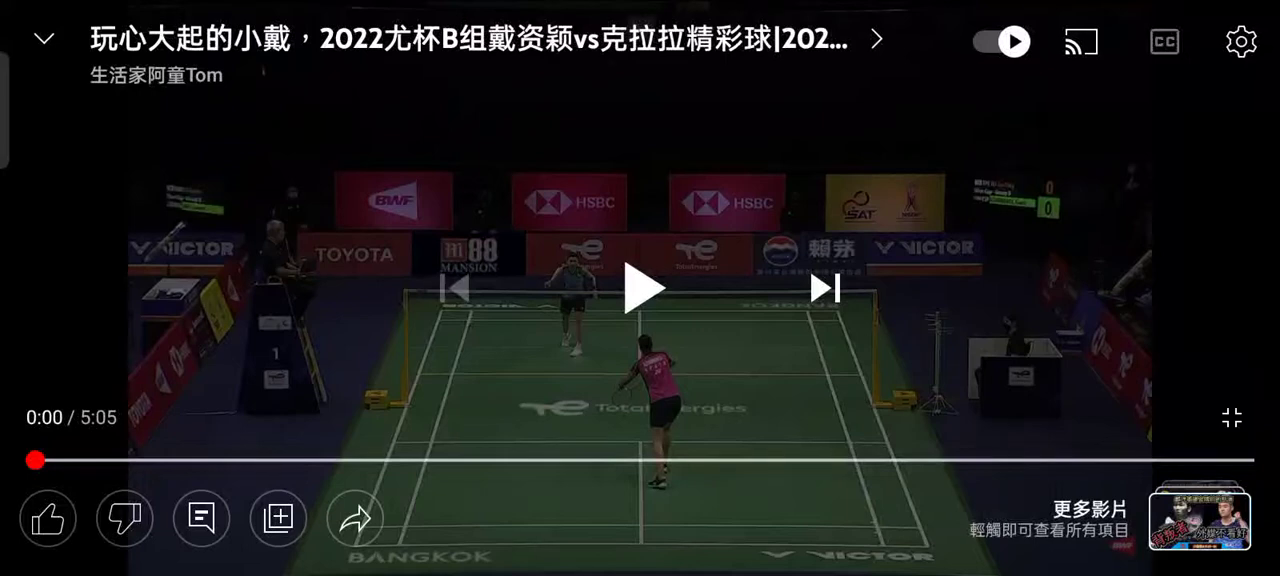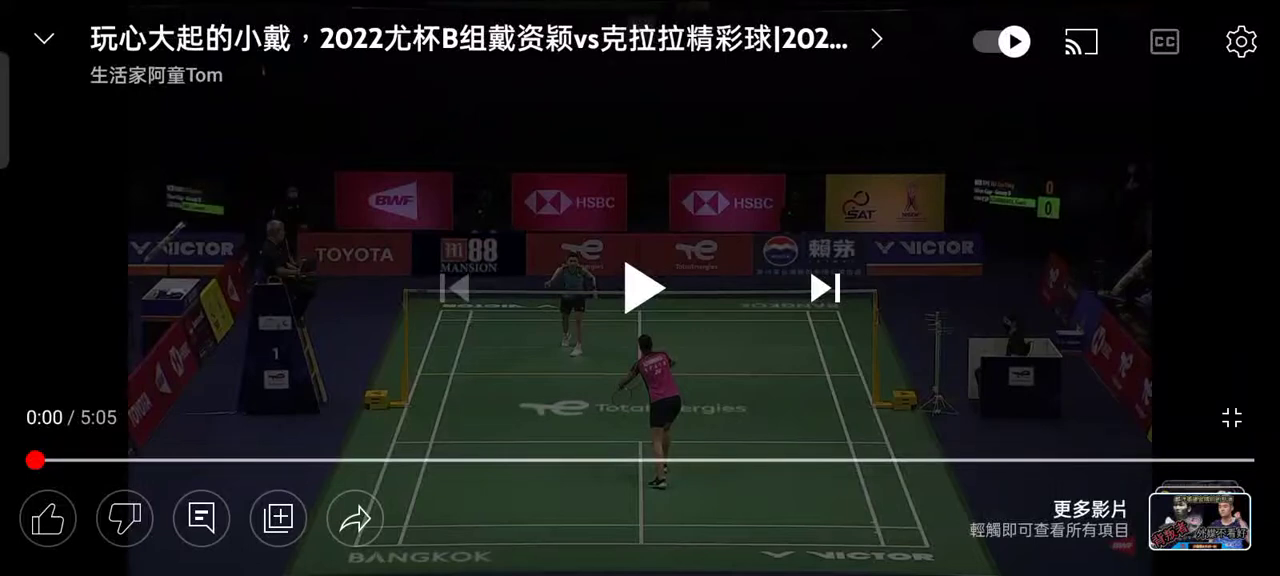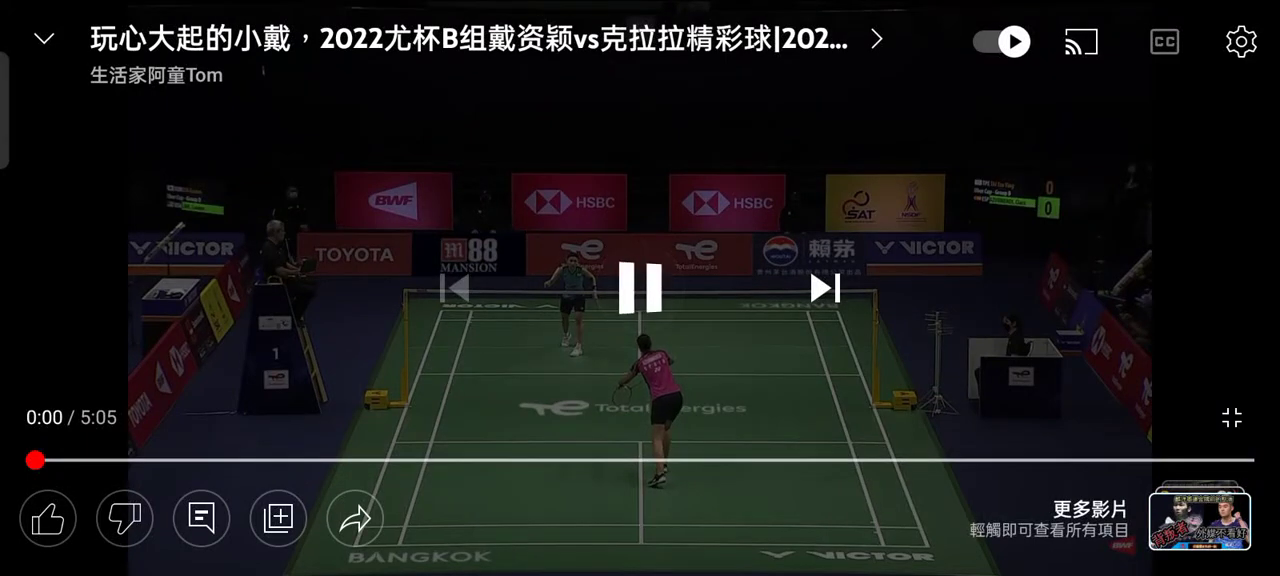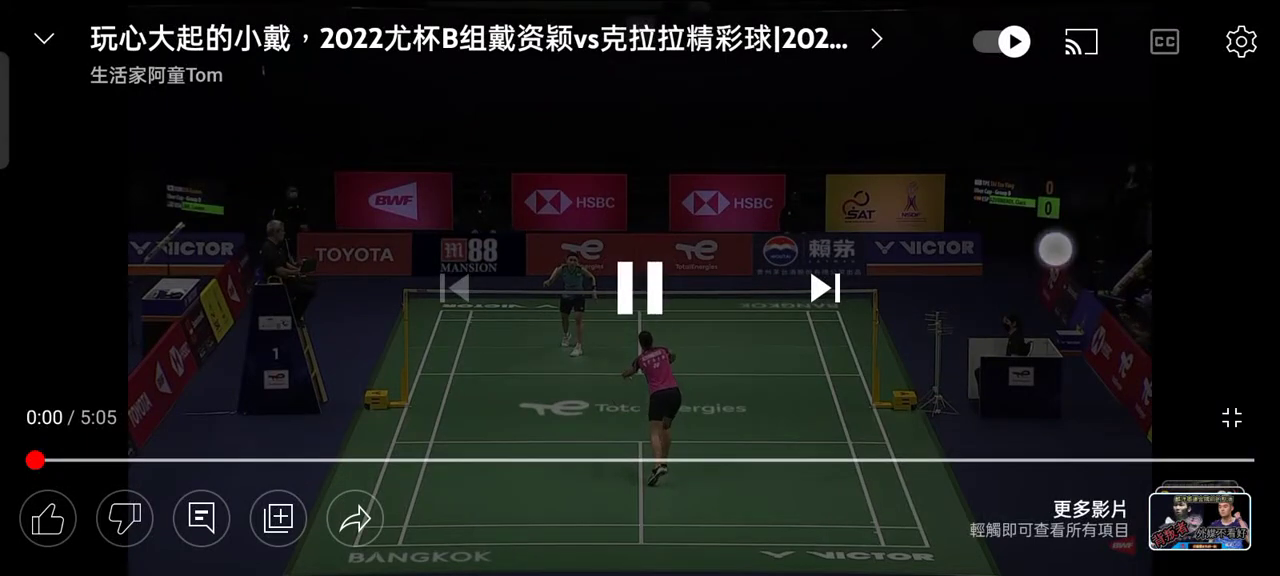
dt=0.5s
person 1, frame 1
left shoulder: (640, 364)
right shoulder: (663, 355)
left elbow: (626, 380)
right elbow: (672, 363)
left wrist: (620, 386)
left hip: (659, 402)
right hip: (675, 399)
left knee: (657, 441)
right knee: (666, 430)
left ankle: (661, 477)
right ankle: (664, 465)
person 1, frame 2
left shoulder: (640, 364)
right shoulder: (663, 355)
left elbow: (626, 380)
right elbow: (672, 363)
left wrist: (620, 386)
left hip: (659, 402)
right hip: (675, 399)
left knee: (657, 440)
right knee: (666, 429)
left ankle: (661, 478)
right ankle: (663, 464)
person 1, frame 3
left shoulder: (639, 363)
right shoulder: (662, 354)
left elbow: (625, 380)
right elbow: (671, 362)
left wrist: (620, 385)
left hip: (660, 400)
right hip: (676, 396)
left knee: (657, 438)
right knee: (666, 429)
left ankle: (660, 474)
right ankle: (663, 465)
person 1, frame 4
left shoulder: (640, 359)
right shoulder: (663, 351)
left elbow: (627, 374)
right elbow: (673, 357)
left wrist: (624, 374)
left hip: (658, 395)
right hip: (674, 392)
left knee: (654, 433)
right knee: (666, 427)
left ankle: (657, 466)
right ankle: (664, 463)
